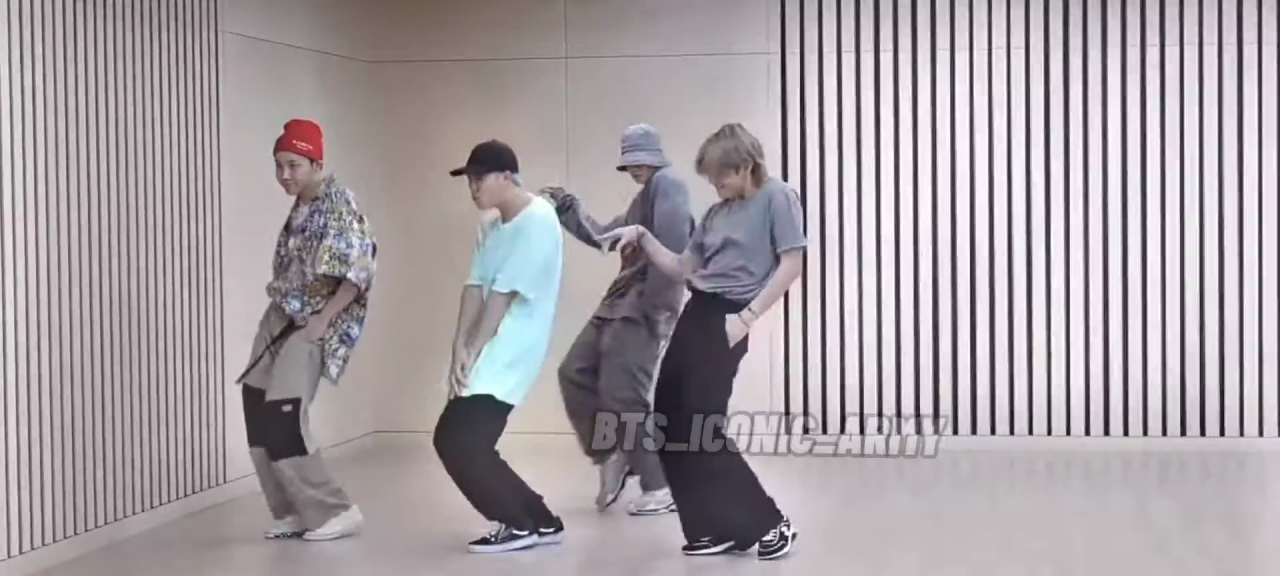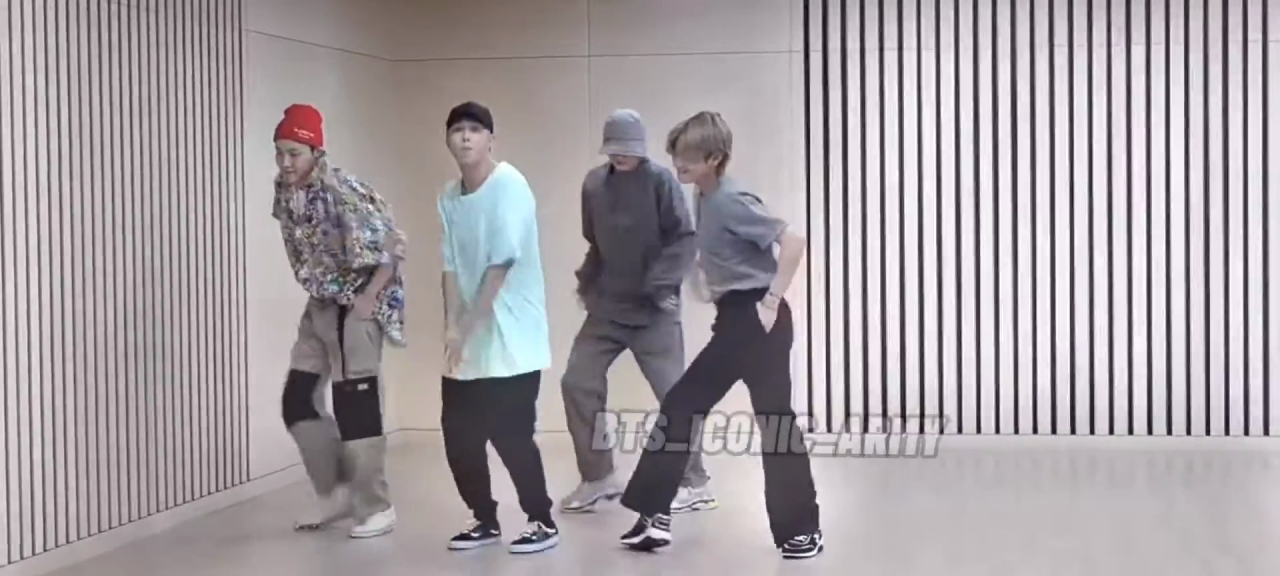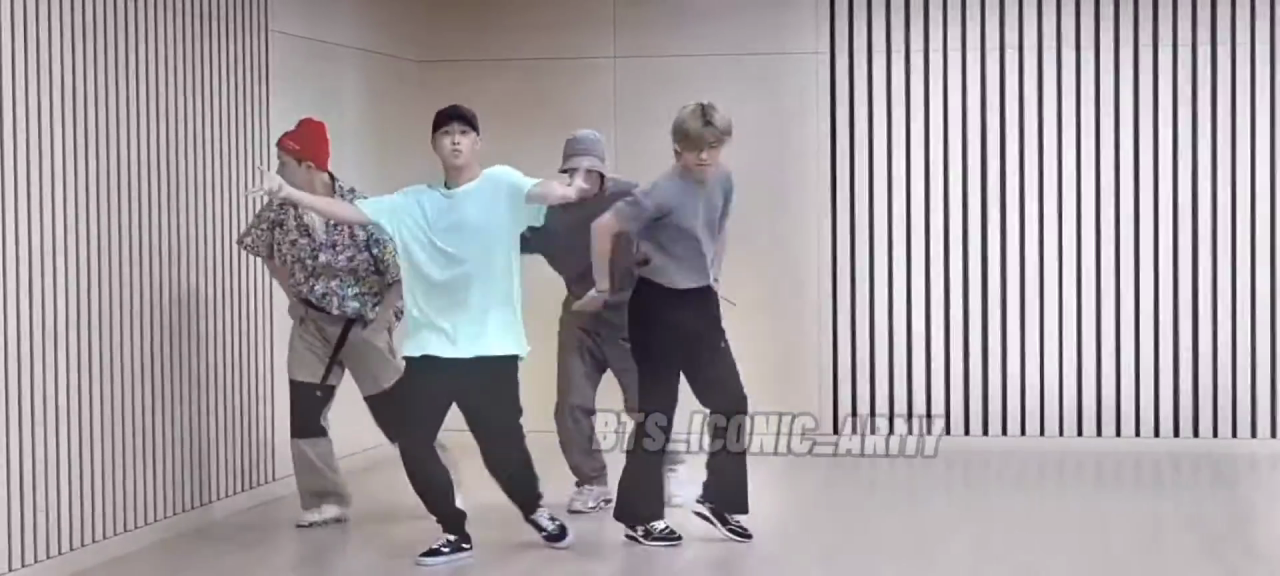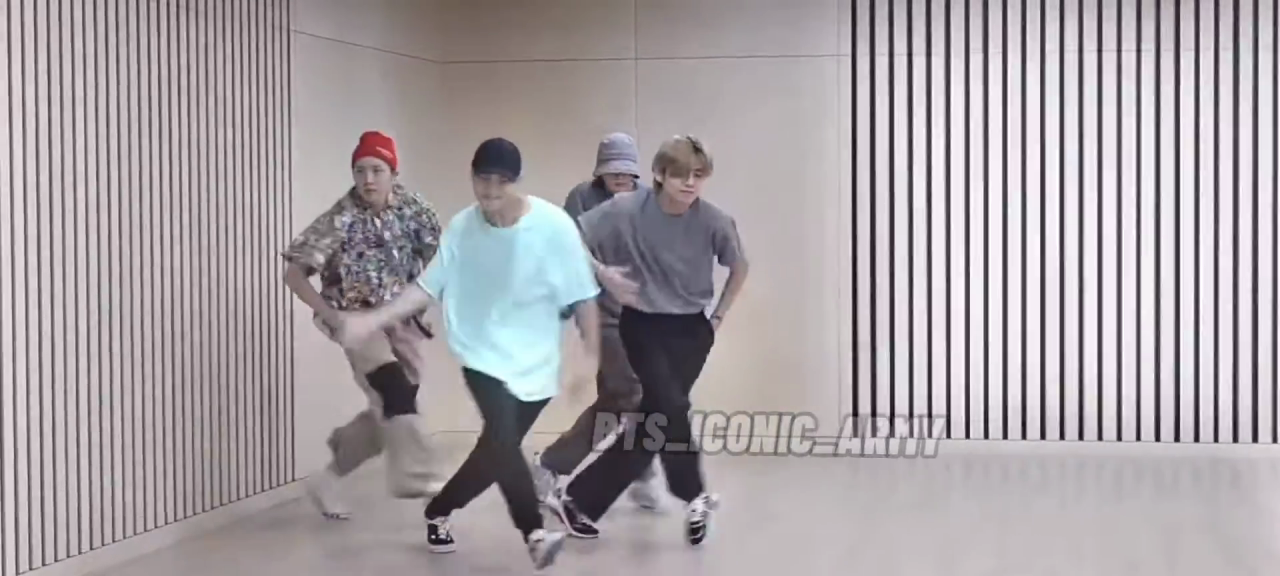
dt=0.5s
person 1, frame 1
left shoulder: (538, 222)
right shoulder: (494, 227)
left elbow: (504, 295)
right elbow: (475, 286)
left wrist: (471, 354)
right wrist: (459, 345)
left hip: (507, 353)
right hip: (486, 354)
left knee: (457, 440)
right knee: (468, 444)
left ankle: (521, 523)
right ankle: (539, 520)
person 1, frame 2
left shoulder: (509, 185)
right shoulder: (449, 199)
left elbow: (500, 263)
right elbow: (453, 266)
left wrist: (469, 326)
right wrist: (453, 329)
left hip: (515, 332)
right hip: (471, 336)
left knee: (510, 431)
right knee: (458, 432)
left ankle: (542, 519)
right ankle: (484, 518)
person 1, frame 3
left shoulder: (500, 184)
right shoulder: (413, 202)
left elbow: (539, 191)
right elbow: (353, 213)
left wrist: (568, 191)
right wrist: (291, 194)
left hip: (490, 341)
right hip: (430, 343)
left knee: (501, 438)
right knee: (413, 440)
left ankle: (535, 509)
right ankle: (454, 532)
person 1, frame 4
left shoulder: (553, 225)
right shoulder: (462, 230)
left elbow: (582, 296)
right elbow: (429, 286)
left wrist: (591, 359)
right wrist: (376, 319)
left hip: (535, 362)
right hip: (484, 358)
left knee: (497, 449)
right knee: (501, 440)
left ankle: (440, 511)
right ankle: (535, 532)
person 2, frame 1
left shoulder: (779, 196)
right shoulder: (717, 211)
left elbow: (791, 264)
right elbow: (682, 267)
left wrist: (747, 317)
right wrist: (641, 234)
left hip: (724, 322)
right hip: (696, 316)
left knee: (700, 430)
right knee: (669, 426)
left ankle: (769, 524)
right ankle: (719, 528)
person 2, frame 2
left shoulder: (730, 199)
right shoulder: (705, 195)
left elbow: (793, 242)
left wrist: (772, 299)
left hip: (757, 317)
right hip: (734, 318)
left knee: (774, 420)
right knee: (680, 406)
left ankle: (801, 528)
right ankle: (654, 515)
person 2, frame 3
left shoulder: (724, 181)
right shoulder: (663, 192)
right elbow: (602, 226)
left wrist: (712, 276)
right wrist: (600, 288)
left hip: (701, 303)
right hip: (658, 304)
left knee: (730, 402)
right knee: (656, 410)
left ankle: (720, 502)
right ankle: (641, 516)
person 2, frame 4
left shoulder: (715, 222)
right shoulder: (627, 210)
left elbow: (739, 269)
left wrist: (718, 316)
left hip: (691, 329)
right hip: (644, 325)
left knee: (651, 422)
right knee: (670, 409)
left ankle: (582, 501)
right ankle: (691, 497)
person 3, frame 1
left shoulder: (338, 202)
right shoulder: (299, 204)
left elbow: (358, 269)
left wrist: (325, 319)
right wrist: (283, 307)
left hip: (311, 327)
right hip: (278, 320)
left knee: (281, 424)
right knee: (259, 417)
left ankle: (337, 510)
right ankle: (294, 512)
person 3, frame 2
left shoulder: (339, 188)
right shoulder: (284, 187)
left elbow: (384, 240)
left wrist: (371, 296)
right wrist: (307, 280)
left hip: (357, 305)
right hip: (319, 306)
left knee: (356, 404)
right knee: (297, 399)
left ankle: (375, 508)
right ankle: (339, 490)
person 3, frame 3
right shoulder: (282, 208)
left elbow: (398, 267)
right elbow: (266, 251)
left wrist: (384, 320)
right wrist: (293, 297)
left hip: (361, 323)
right hip: (312, 321)
left knee: (394, 410)
right knee: (304, 413)
right ankle: (328, 500)
person 3, frame 4
left shoulder: (409, 204)
right shoulder: (341, 217)
left elbow: (436, 252)
right elbow: (293, 268)
right wrist: (324, 310)
left hip: (400, 318)
left knee: (400, 399)
right knee: (394, 391)
left ankle: (331, 475)
right ankle: (416, 478)
person 4, frame 1
left shoulder: (666, 184)
right shoulder: (645, 195)
left elbow: (673, 247)
right elbow: (608, 238)
left wrist: (660, 299)
right wrist: (569, 209)
left hip: (645, 305)
right hip: (619, 302)
left knee: (625, 395)
right knee: (574, 374)
left ankle: (661, 486)
right ankle: (611, 458)
person 4, frame 2
left shoulder: (660, 180)
right shoulder: (594, 182)
left elbow: (685, 240)
left wrist: (658, 281)
right wrist: (588, 280)
left hip: (653, 308)
right hip: (605, 306)
left knee: (673, 393)
right knee: (577, 384)
left ankle: (694, 484)
right ankle: (598, 479)
person 4, frame 3
left shoulder: (627, 195)
right shoulder: (556, 211)
right elbow: (520, 240)
left hip: (629, 318)
right hip: (581, 322)
right knee: (573, 405)
left ankle: (667, 465)
right ankle: (592, 483)
person 4, frame 4
right shoulder: (582, 200)
right hip: (603, 315)
left knee: (614, 400)
right knee: (633, 393)
left ankle: (549, 468)
right ankle: (643, 479)
